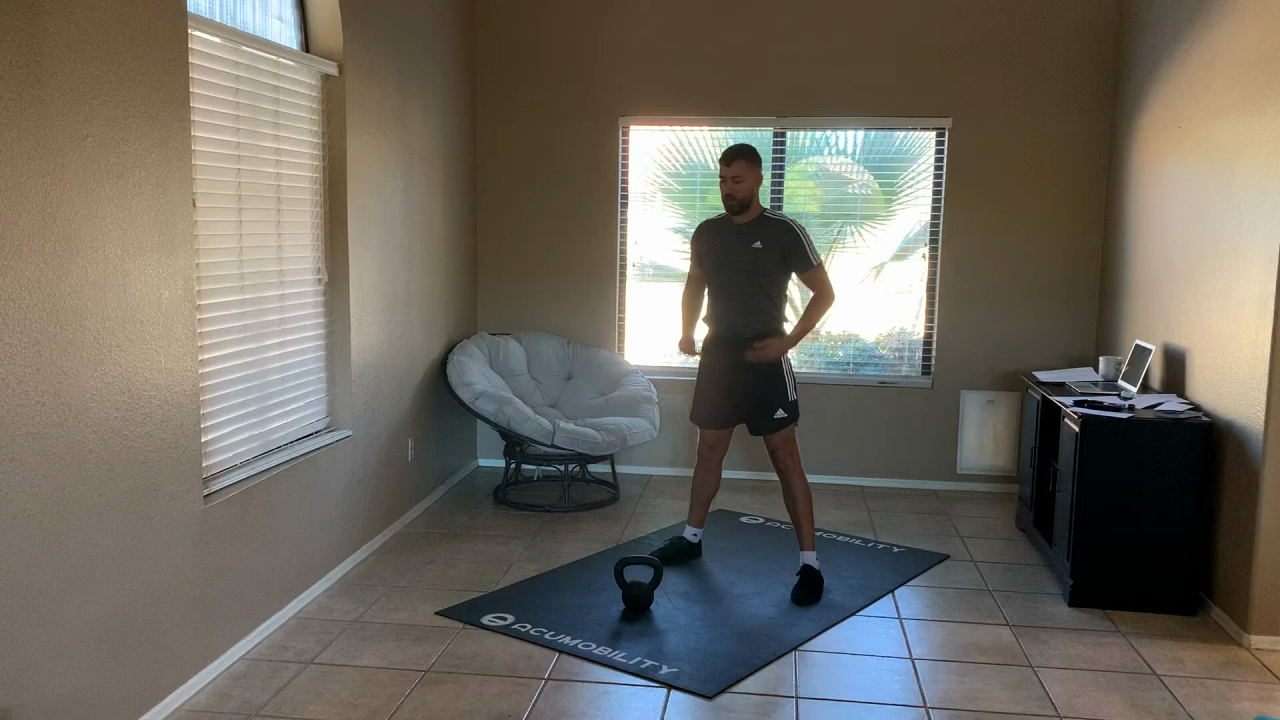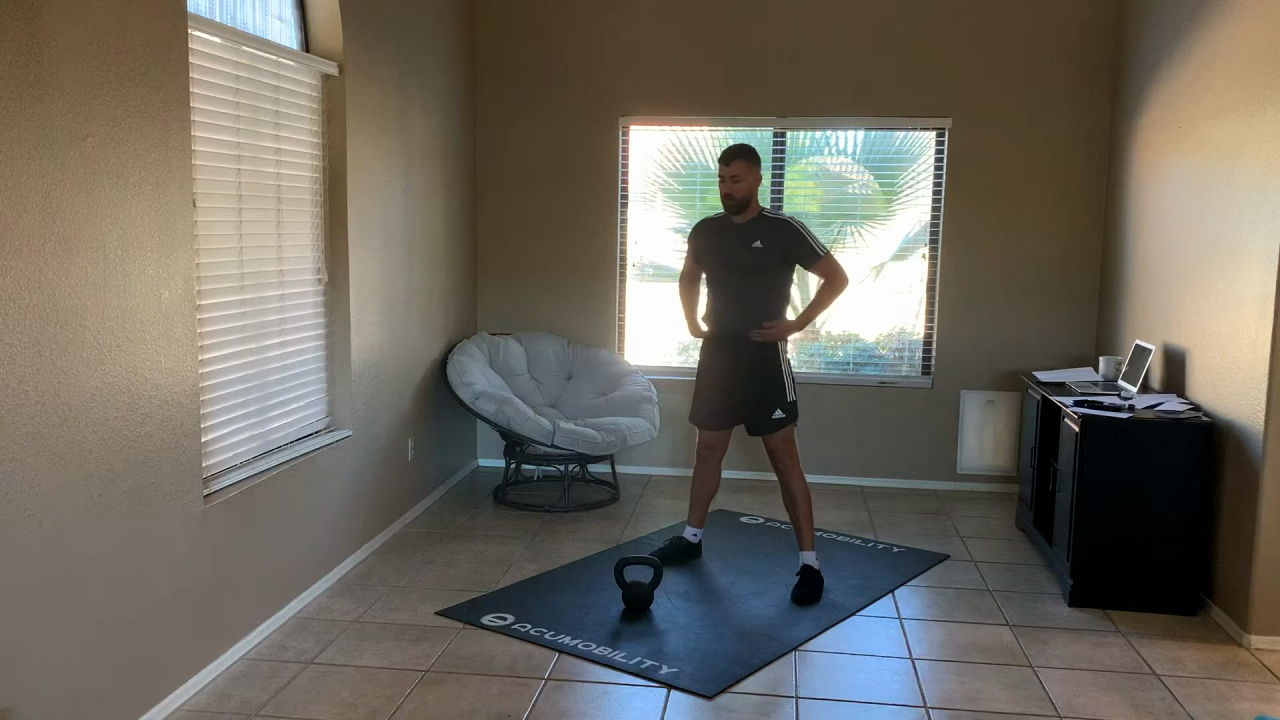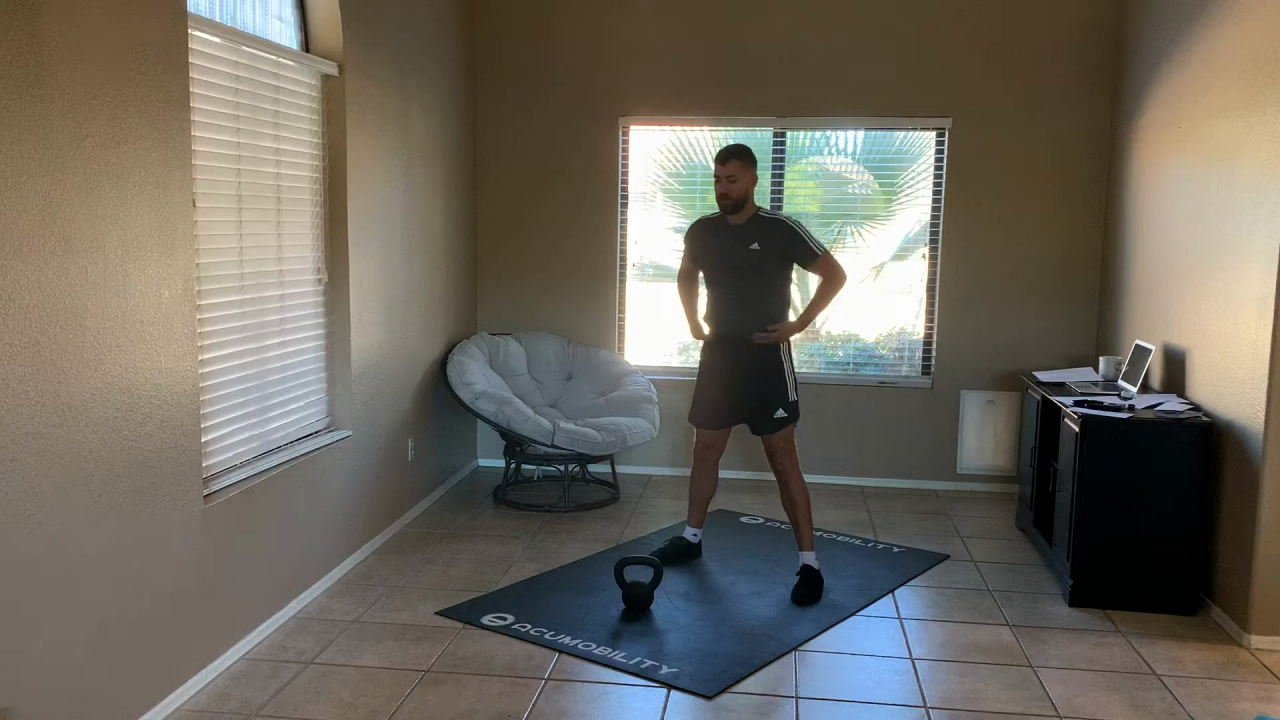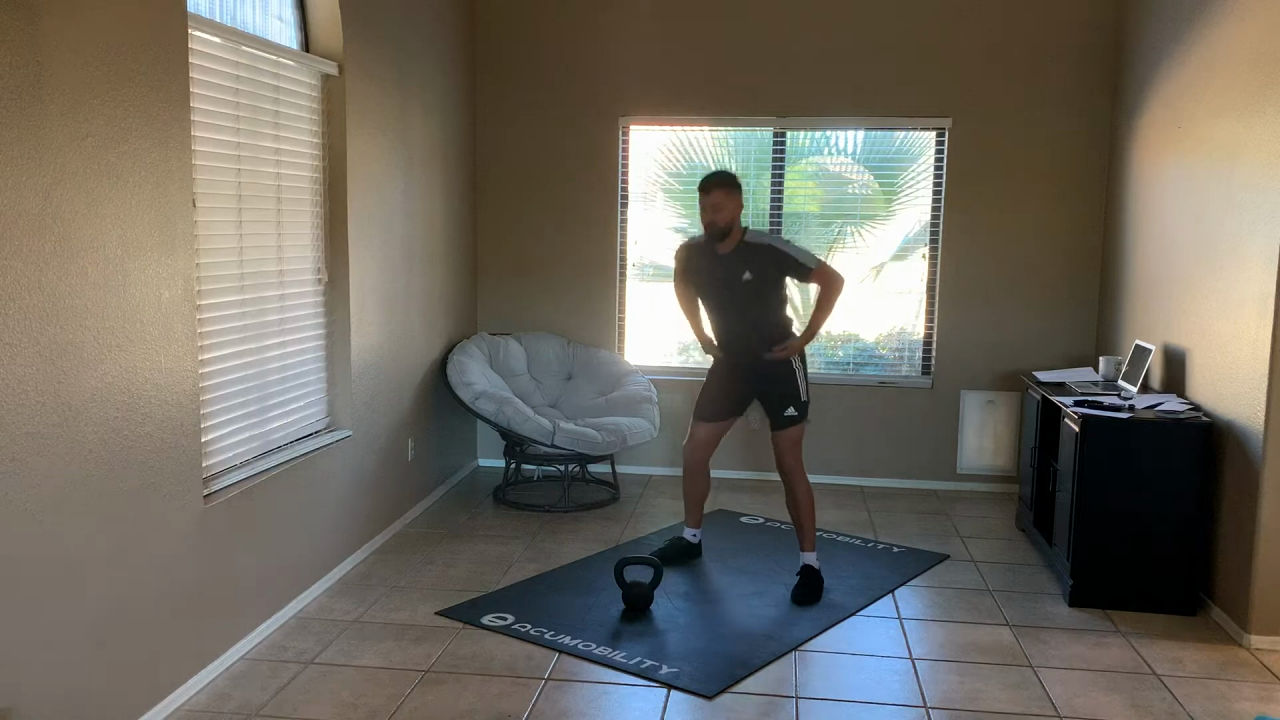
dt=0.2s
person 1, frame 1
left shoulder: (783, 231)
right shoulder: (707, 232)
left elbow: (823, 292)
right elbow: (695, 285)
left wrist: (789, 339)
right wrist: (687, 330)
left hip: (764, 358)
right hip: (717, 353)
left knee: (784, 458)
right knee: (708, 450)
left ankle: (809, 563)
right ankle: (692, 537)
person 1, frame 2
left shoulder: (783, 229)
right shoulder: (705, 231)
left elbow: (836, 278)
right elbow: (689, 277)
left wrist: (798, 323)
right wrist: (691, 319)
left hip: (764, 356)
right hip: (716, 353)
left knee: (783, 458)
right knee: (708, 452)
left ankle: (809, 563)
right ankle: (692, 537)
person 1, frame 3
left shoulder: (780, 230)
right shoulder: (701, 232)
left elbow: (835, 275)
right elbow: (687, 276)
left wrist: (799, 324)
right wrist: (693, 322)
left hip: (766, 357)
right hip: (717, 355)
left knee: (782, 460)
right knee: (706, 452)
left ankle: (809, 563)
right ankle: (691, 537)
person 1, frame 4
left shoulder: (769, 250)
right shoulder: (691, 253)
left elbow: (832, 281)
right elbow: (684, 289)
left wrist: (805, 340)
right wrist: (702, 337)
left hip: (779, 364)
right hip: (730, 363)
left knee: (787, 461)
right knee: (694, 450)
left ankle: (809, 563)
right ankle: (690, 539)
